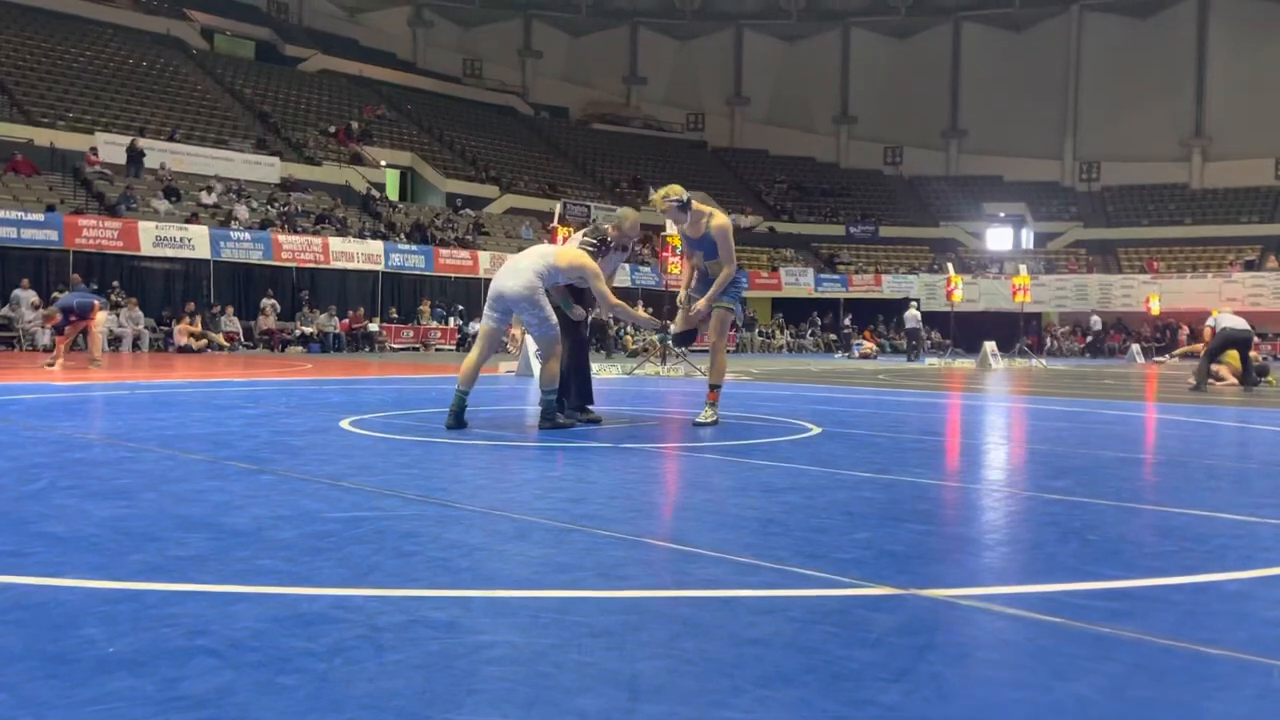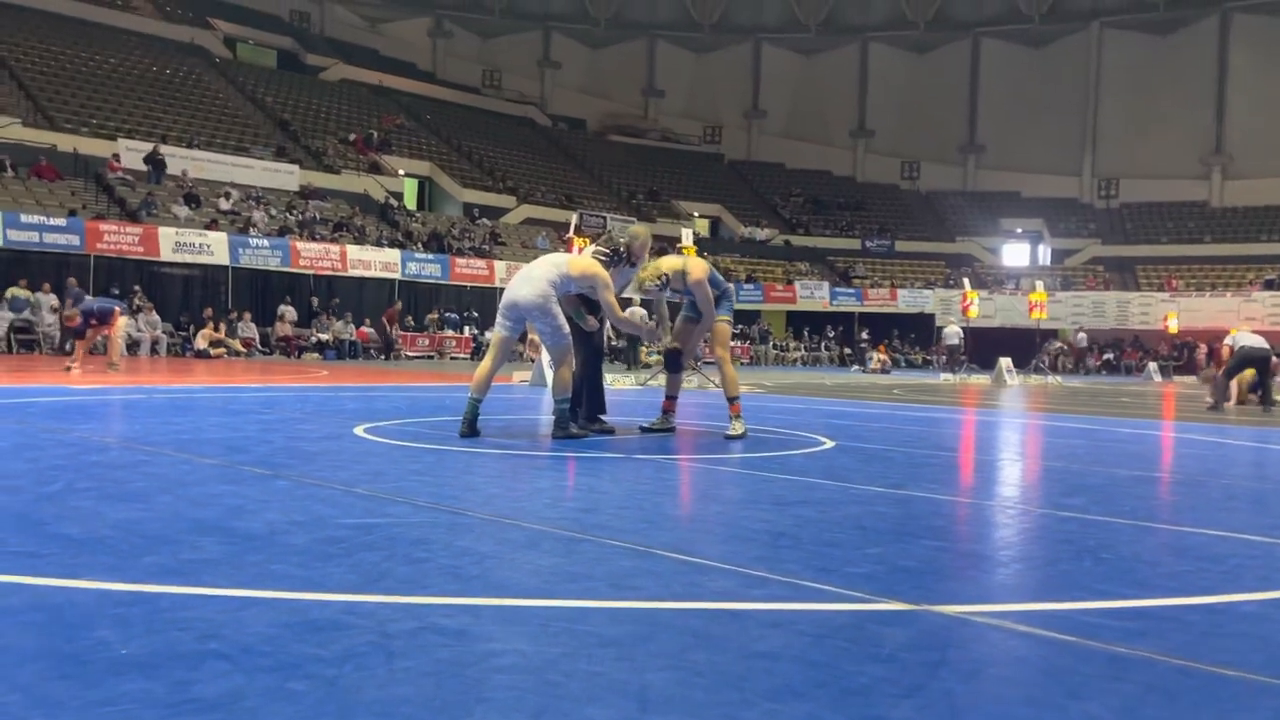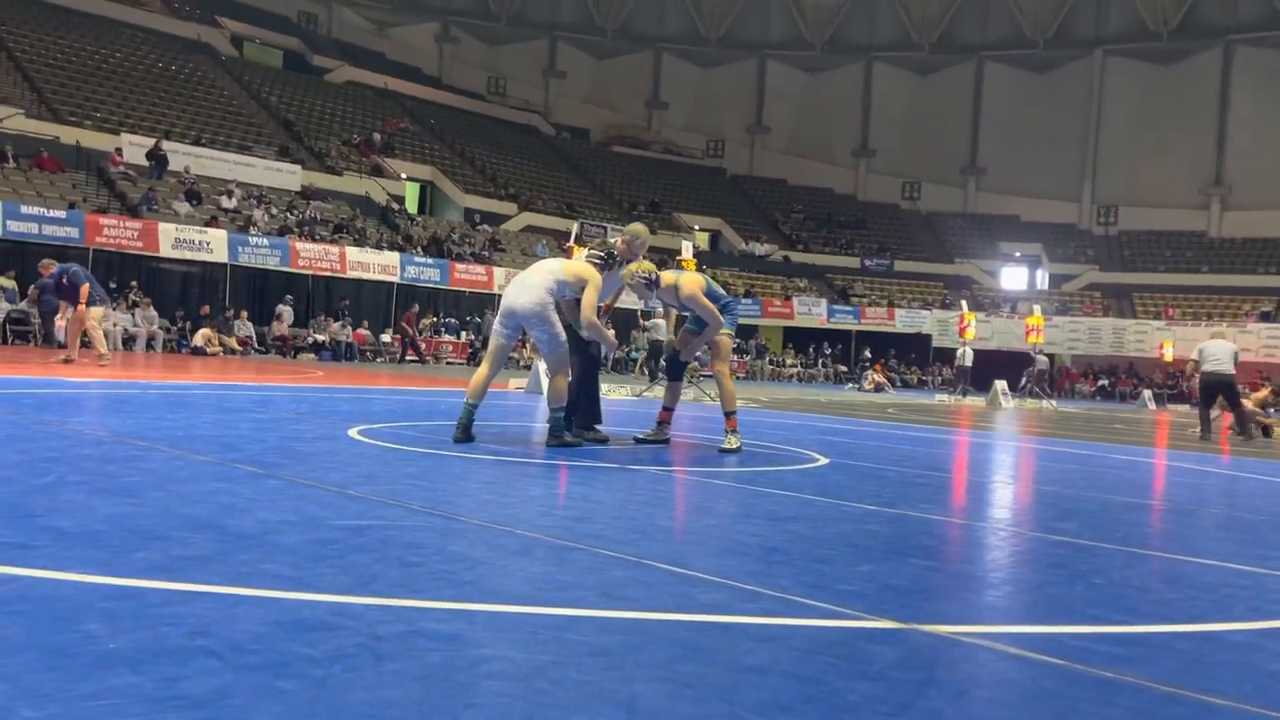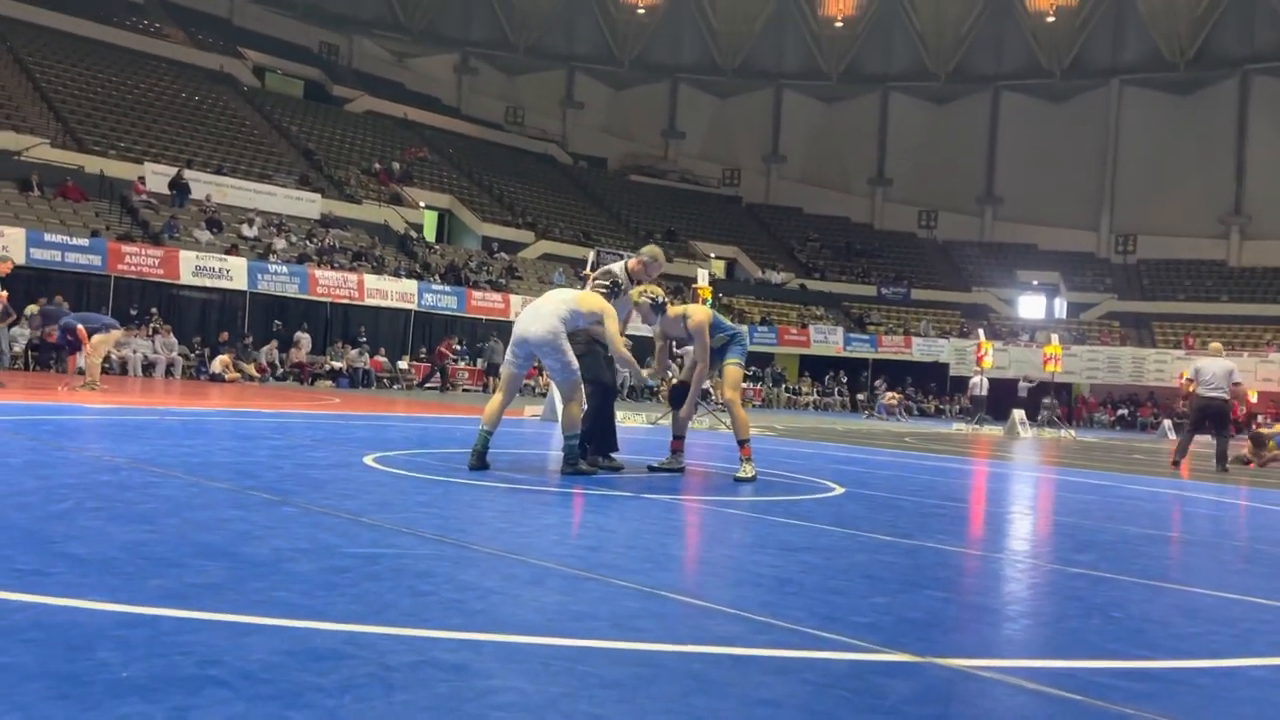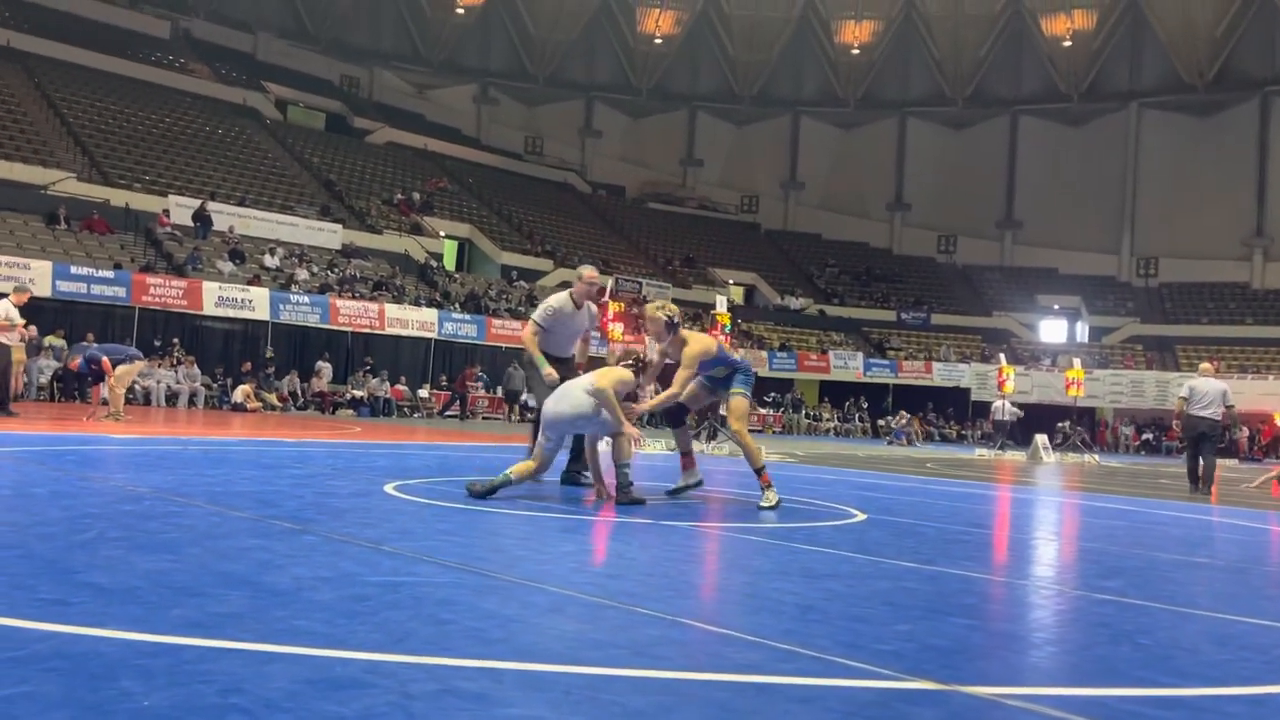
dt=1s
person 1, frame 1
left shoulder: (624, 246)
right shoulder: (585, 240)
right wrist: (570, 307)
left hip: (581, 291)
right hip: (558, 288)
left knee: (578, 344)
right knee: (575, 343)
left ankle: (557, 400)
right ankle: (576, 404)
person 1, frame 2
left shoulder: (640, 259)
right shoulder: (597, 255)
left wrist: (604, 309)
left hip: (595, 302)
right hip: (574, 299)
left knee: (595, 354)
right knee: (589, 354)
left ankle: (571, 409)
right ankle: (589, 415)
person 1, frame 3
left shoulder: (634, 260)
right shoulder: (596, 254)
left wrist: (605, 313)
right wrist: (581, 327)
right hip: (569, 306)
left knee: (592, 362)
right knee: (585, 362)
left ankle: (568, 418)
right ankle: (583, 424)
person 1, frame 4
left shoulder: (639, 281)
right shoulder: (609, 276)
right hip: (584, 335)
left knee: (607, 389)
right knee: (603, 388)
left ankle: (585, 445)
right ankle: (597, 451)
person 1, frame 5
left shoulder: (591, 310)
right shoulder: (555, 304)
right elbow: (528, 335)
left wrist: (579, 368)
right wrist: (543, 366)
left hip: (566, 364)
right hip: (543, 362)
left ankle: (573, 470)
person 2, frame 1
left shoulder: (718, 223)
right shoulder: (683, 225)
left elbow: (730, 267)
left wrist: (707, 300)
right wrist: (684, 288)
left hip: (726, 283)
right hip: (703, 281)
left knee: (716, 343)
right knee: (679, 336)
left ankle: (712, 407)
right ankle: (728, 319)
person 2, frame 2
left shoulder: (694, 276)
right shoulder: (656, 272)
left elbow: (709, 315)
right elbow: (659, 304)
left wrist: (692, 348)
left hip: (719, 300)
right hip: (694, 301)
left knee: (720, 356)
right knee: (673, 352)
left ankle: (737, 419)
right ankle: (667, 417)
person 2, frame 3
left shoulder: (686, 290)
right shoulder: (659, 287)
left elbow: (717, 322)
left wrist: (694, 348)
left hip: (723, 312)
right hip: (700, 313)
left knee: (719, 369)
right knee: (674, 365)
left ankle: (733, 433)
right ankle: (662, 428)
person 2, frame 4
left shoulder: (694, 318)
right shoulder: (661, 329)
left elbow: (703, 365)
right elbow: (660, 365)
left wrist: (691, 404)
left hip: (732, 342)
right hip: (710, 346)
left knee: (729, 398)
right knee: (677, 394)
left ankle: (747, 462)
right ankle: (676, 457)
person 2, frame 5
left shoulder: (693, 347)
right shoulder: (667, 345)
left elbow: (675, 392)
right elbow: (649, 377)
left wrist: (643, 407)
left hip: (738, 374)
right hip: (713, 375)
left knee: (737, 431)
right knee: (674, 412)
left ankle: (768, 488)
right ankle: (690, 474)
person 3, frame 1
left shoulder: (560, 252)
right shoulder: (587, 263)
right elbow: (612, 305)
right wrist: (641, 318)
left hip: (500, 281)
right hip: (524, 287)
left knee: (481, 350)
right knee: (552, 352)
left ankle: (455, 413)
right ankle: (548, 415)
person 3, frame 2
left shoulder: (572, 260)
right shoulder: (599, 273)
right elbow: (617, 318)
right wrist: (645, 330)
left hip: (513, 289)
right hip: (537, 296)
left knee: (493, 357)
right knee: (563, 361)
left ankle: (469, 421)
right ankle: (561, 424)
person 3, frame 3
left shoulder: (565, 264)
right shoulder: (594, 277)
right elbow: (588, 321)
right wrist: (608, 342)
left hip: (511, 296)
right hip: (535, 303)
left knee: (490, 365)
right knee: (560, 369)
left ankle: (463, 426)
right ankle: (556, 432)
person 3, frame 4
left shoulder: (571, 294)
right shoulder: (605, 308)
right elbow: (620, 354)
right wrist: (640, 375)
left hip: (522, 325)
right hip: (547, 332)
left knee: (503, 394)
right knee: (573, 396)
left ankle: (478, 453)
right ankle: (571, 460)
person 3, frame 5
right shoulder: (626, 377)
left elbow: (591, 441)
right elbow: (601, 388)
left wrist: (597, 480)
right wrist: (624, 422)
left hip: (551, 409)
right hip: (576, 408)
left knee: (538, 465)
right knee: (621, 432)
left ankle: (492, 485)
right ankle: (623, 491)
